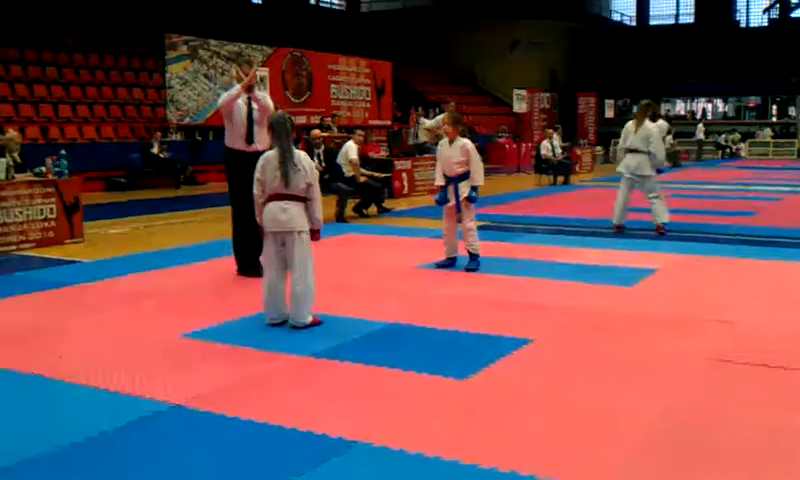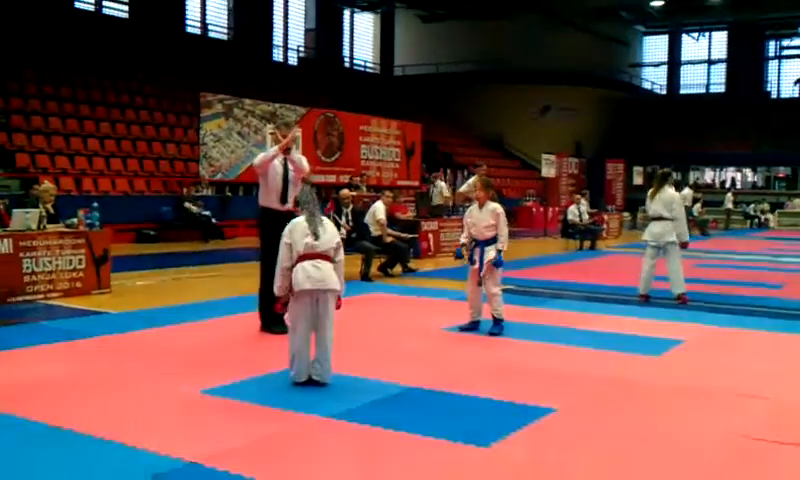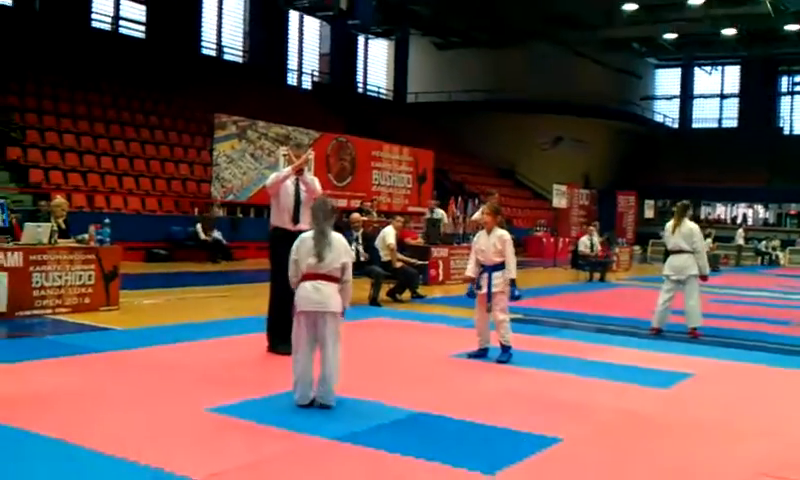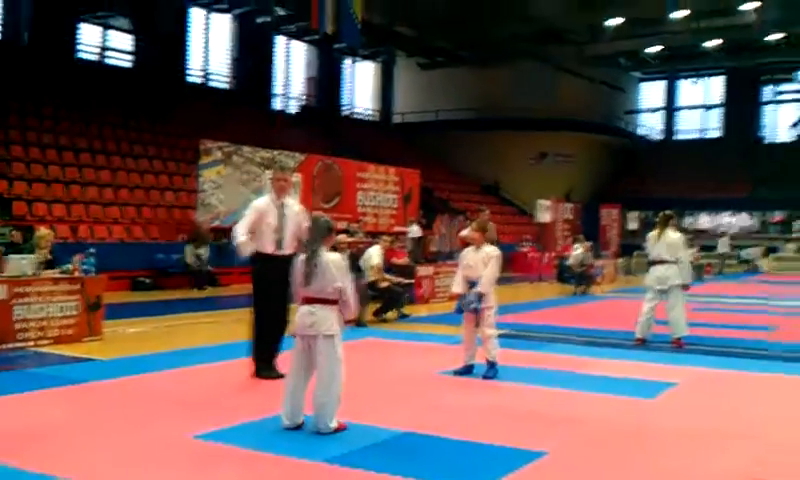
dt=0.5s
person 1, frame 1
left shoulder: (262, 98)
right shoulder: (232, 100)
left elbow: (269, 109)
right elbow: (221, 105)
left wrist: (252, 88)
right wrist: (242, 85)
left hip: (259, 158)
right hip: (238, 158)
right knee: (241, 210)
left ankle: (254, 259)
right ankle: (245, 262)
person 1, frame 2
left shoulder: (298, 159)
right shoulder: (268, 159)
left elbow: (304, 171)
right elbow: (258, 164)
left wrist: (289, 149)
right wrist: (280, 147)
left hip: (291, 218)
right hip: (270, 217)
right knee: (270, 267)
left ankle: (278, 315)
right ankle: (269, 318)
person 1, frame 3
left shoulder: (311, 181)
right shoulder: (280, 180)
left elbow: (316, 192)
right elbow: (269, 185)
left wrist: (302, 170)
right wrist: (293, 167)
left hip: (302, 238)
right hip: (281, 237)
right knee: (280, 287)
left ankle: (286, 337)
right ankle: (276, 340)
person 1, frame 4
left shoulder: (295, 208)
right shoulder: (260, 205)
left elbow: (305, 233)
right elbow: (241, 230)
right wrist: (244, 244)
left hip: (284, 264)
right hip: (263, 263)
left knee: (280, 315)
right knee: (263, 314)
left ankle: (269, 361)
right ankle: (261, 365)
person 2, frame 1
left shoulder: (265, 159)
right shoulder: (303, 159)
left elbow: (258, 195)
right elbow: (313, 195)
left wrist: (261, 221)
right wrist: (315, 225)
left hip: (272, 216)
right hip: (296, 216)
left knee: (273, 269)
right knee: (300, 269)
left ankle: (275, 314)
right ankle: (300, 317)
person 2, frame 2
left shoulder: (292, 226)
right shoulder: (329, 225)
left elbow: (284, 262)
right elbow: (339, 260)
left wrist: (280, 293)
right wrist: (339, 291)
left hip: (303, 276)
right hip: (327, 277)
left knee: (300, 329)
right knee: (324, 330)
left ankle: (300, 374)
right ankle: (320, 374)
person 2, frame 3
left shoulder: (302, 240)
right shoulder: (340, 241)
left elbow: (293, 275)
right elbow: (346, 278)
right wrist: (343, 304)
left hip: (306, 294)
right hip: (329, 297)
left knee: (303, 349)
right knee: (329, 349)
left ankle: (303, 396)
right ankle: (326, 396)
person 2, frame 4
left shoulder: (301, 260)
right shoulder: (336, 260)
left elbow: (296, 292)
right elbow: (347, 294)
right wrist: (349, 315)
left hip: (304, 318)
right hip: (326, 319)
left knee: (299, 370)
right knee: (328, 373)
left ankle: (292, 417)
right ankle: (326, 421)
person 3, frame 1
left shoulder: (466, 144)
right shoulder: (441, 145)
left elbow: (476, 167)
right elbow: (440, 168)
left wrist: (474, 188)
right wrist: (441, 189)
left hip: (463, 186)
right hip: (449, 186)
left knee: (468, 222)
right knee: (448, 224)
left ankle: (474, 257)
right ankle: (451, 257)
person 3, frame 2
left shoulder: (496, 209)
right shoulder: (471, 210)
left elbow: (503, 232)
right elbow: (467, 231)
left wrist: (499, 252)
right wrist: (463, 245)
left hip: (491, 250)
right hip: (476, 250)
left knee: (493, 288)
right knee: (473, 287)
left ankle: (498, 321)
right ankle: (475, 320)
person 3, frame 3
left shoulder: (503, 236)
right shoulder: (478, 236)
left elbow: (510, 260)
right elbow: (473, 259)
left wrist: (512, 283)
right wrist: (471, 281)
left hip: (498, 278)
right hip: (483, 277)
left knee: (500, 315)
right knee: (481, 315)
left ankle: (506, 349)
right ankle: (483, 347)
person 3, frame 4
left shoulder: (492, 252)
right shoulder: (466, 253)
left elbow: (489, 276)
right elbow: (461, 275)
left wrist: (478, 296)
right wrist: (460, 297)
left hip: (484, 295)
right hip: (469, 294)
left knee: (487, 330)
right knee: (468, 331)
left ankle: (492, 365)
right ankle: (468, 364)
person 4, frame 1
left shoulder: (628, 125)
right shoulder: (651, 127)
left elbow: (621, 146)
right elbow: (656, 150)
left wrist: (623, 160)
right wrist: (659, 164)
left hip: (628, 162)
right hip: (644, 163)
left knee: (623, 194)
right knee: (654, 194)
left ankle: (617, 223)
right ankle: (660, 224)
person 4, frame 2
left shoulder: (651, 193)
right shoulder: (673, 194)
right elbow: (679, 217)
right wrist: (684, 238)
left hip: (653, 229)
right hip: (668, 230)
left knee: (649, 262)
right knee: (674, 263)
left ankle: (643, 292)
right ankle: (680, 293)
person 4, frame 3
left shoulder: (669, 226)
right shoulder: (693, 227)
right elbow: (699, 249)
right wrist: (704, 270)
left hip: (673, 262)
right hip: (688, 263)
left knee: (666, 295)
right knee: (692, 297)
left ankle: (656, 325)
right ankle: (693, 328)
person 4, frame 4
left shoulder: (652, 235)
right shoulder: (676, 237)
right elbow: (682, 259)
right wrist: (686, 279)
left hip: (656, 272)
right hip: (671, 273)
left knee: (649, 304)
right knee: (675, 306)
left ankle: (641, 335)
right ankle: (677, 337)
